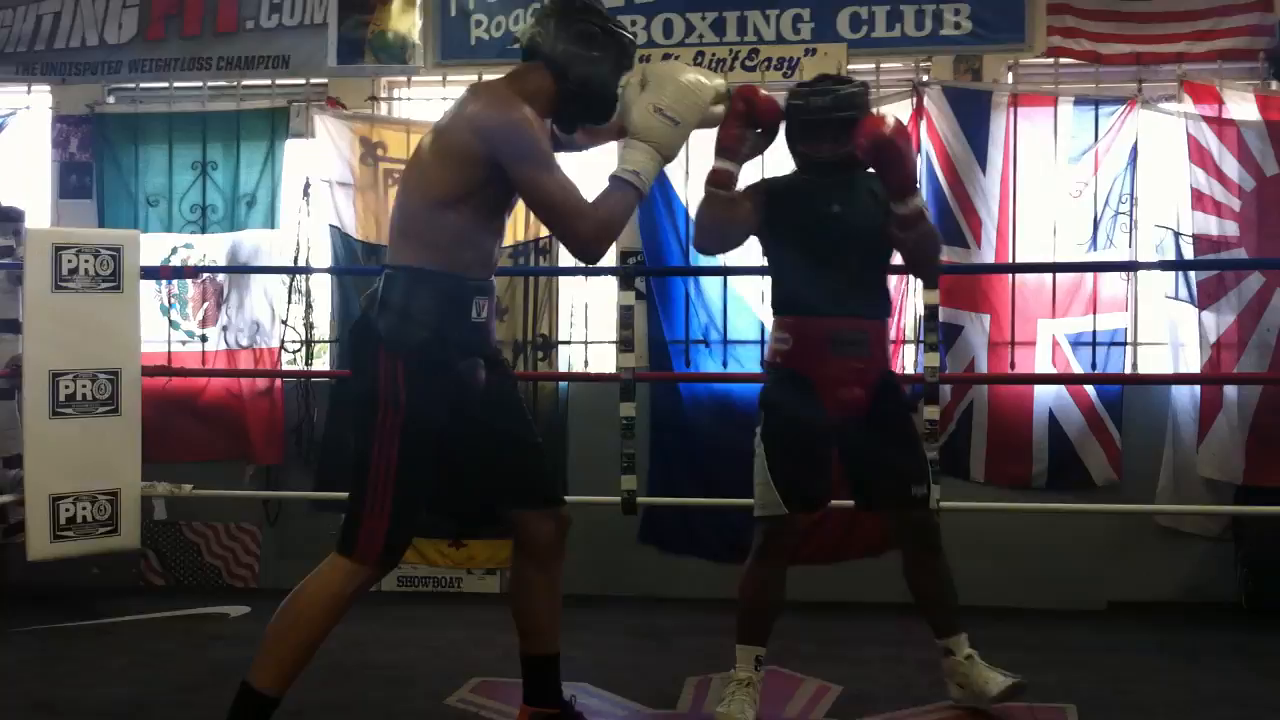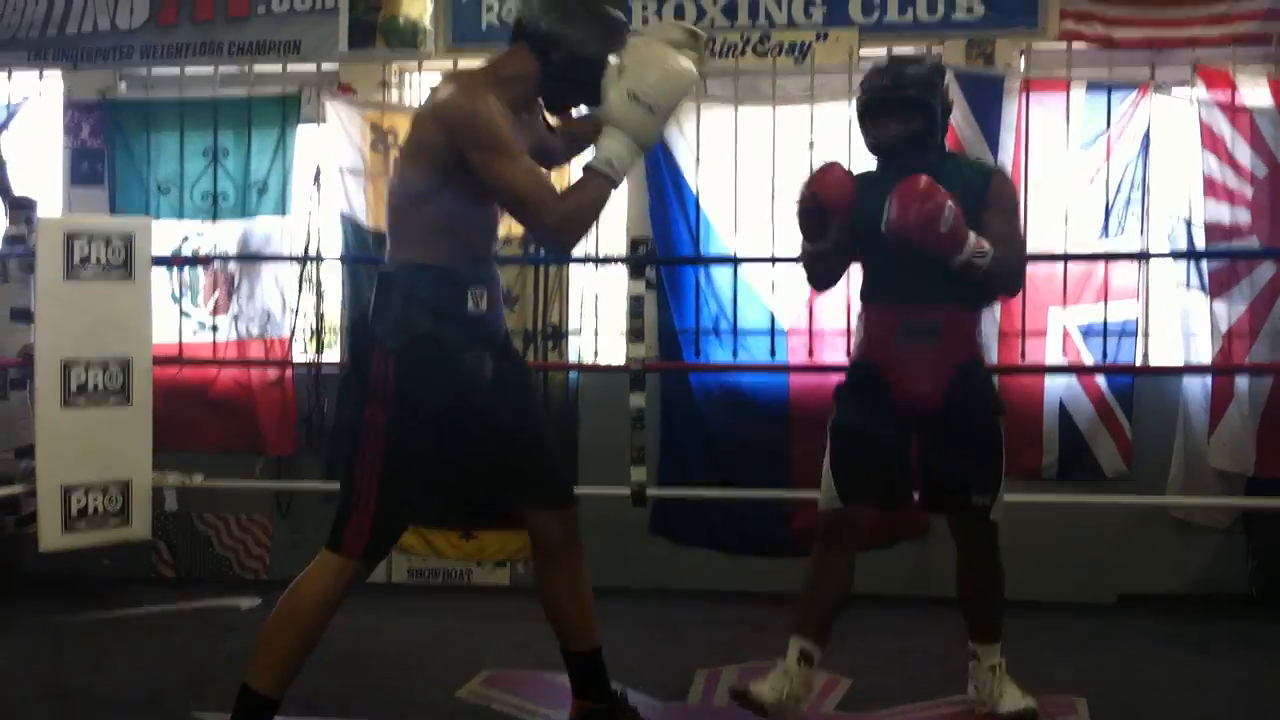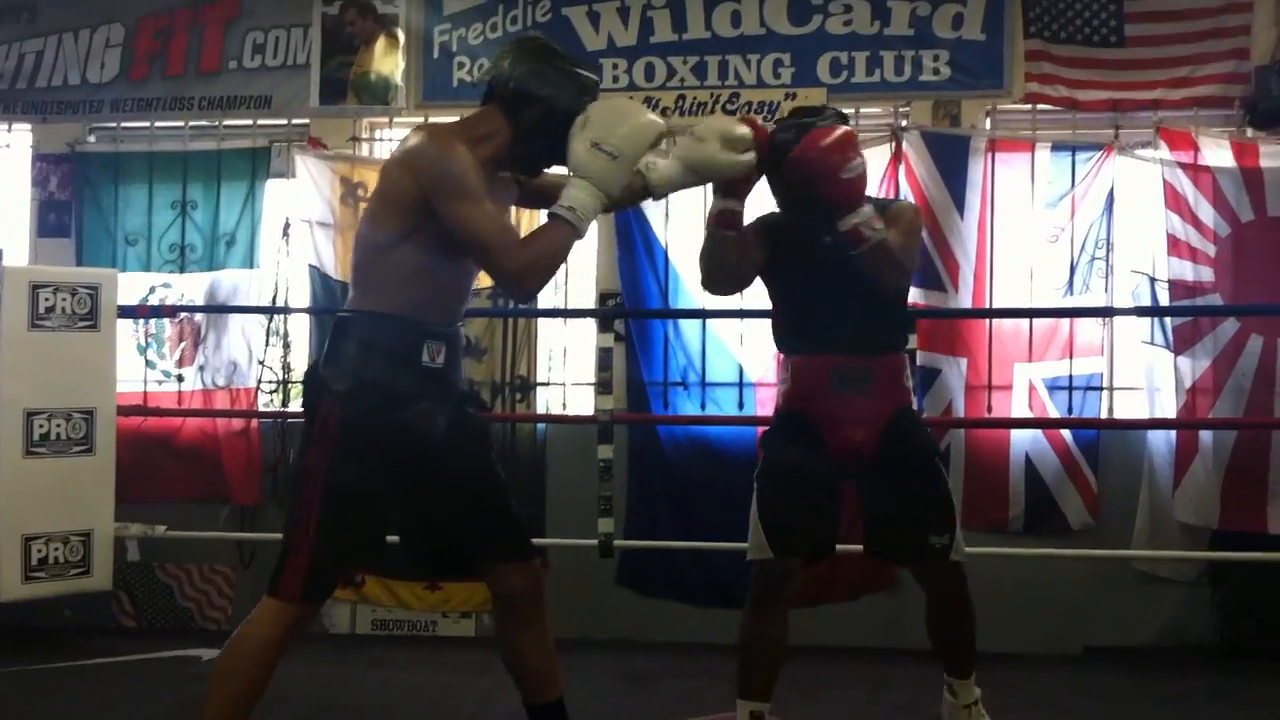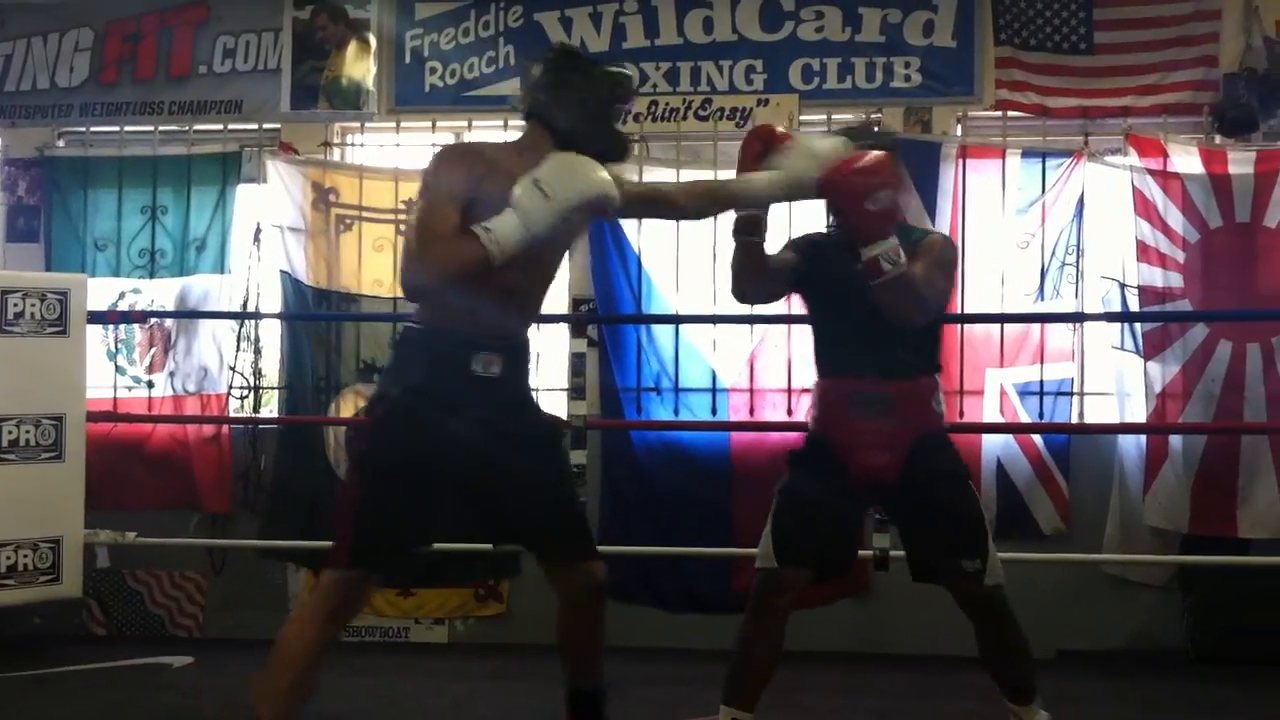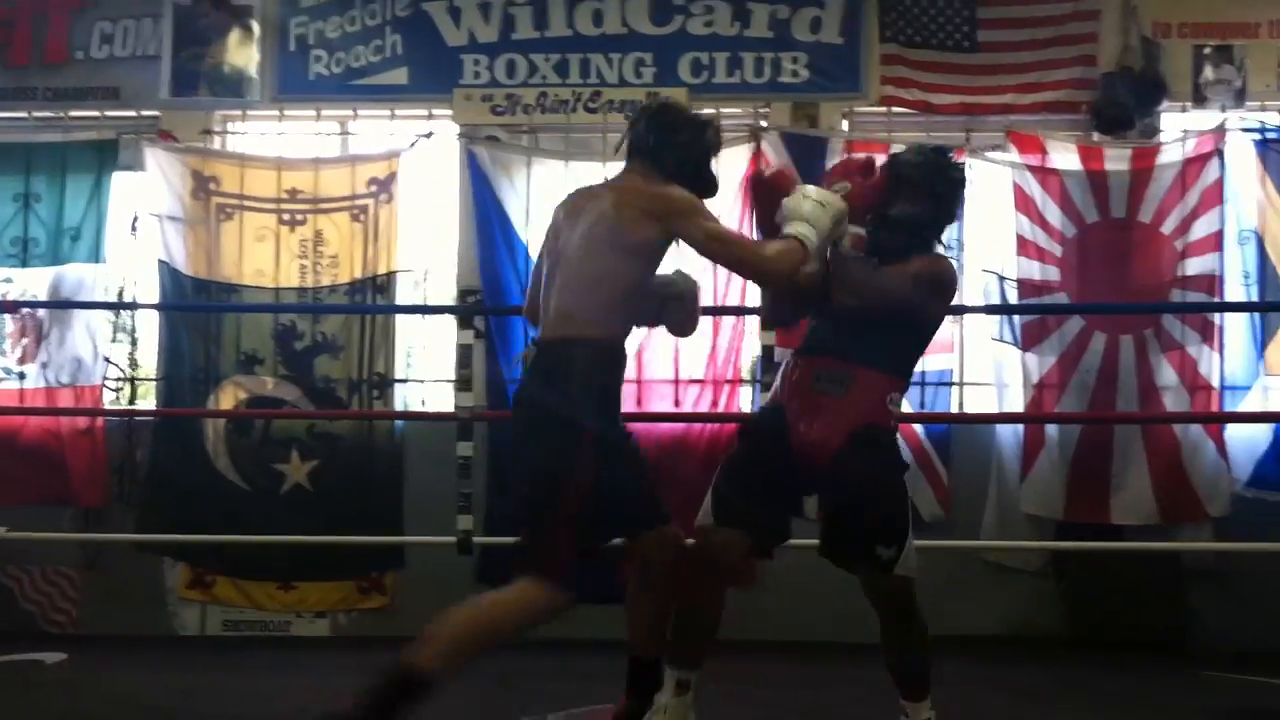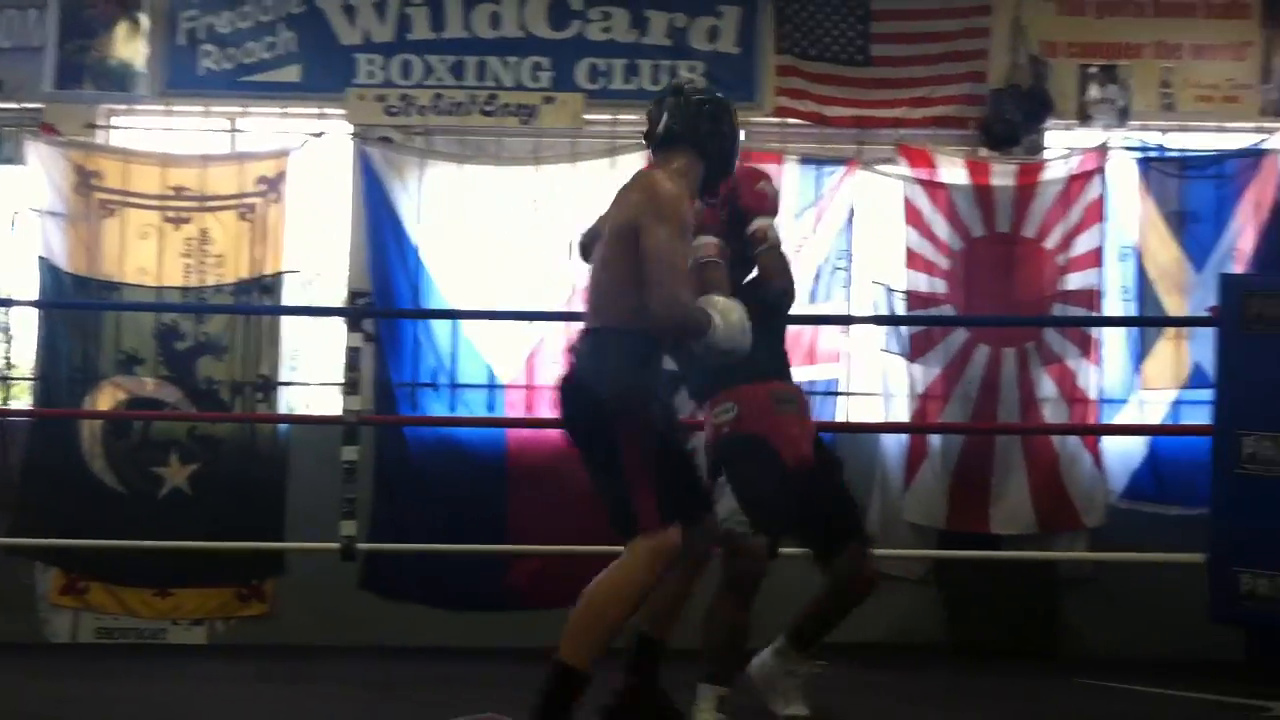
dt=0.5s
person 1, frame 1
left shoulder: (504, 113)
right shoulder: (501, 116)
left elbow: (574, 131)
right elbow: (588, 240)
left wrist: (659, 117)
right wrist: (650, 150)
left hip: (459, 342)
right hip: (413, 342)
left knee: (542, 523)
right knee: (366, 554)
person 1, frame 2
left shoulder: (514, 108)
right shoulder: (471, 101)
left elbow: (547, 150)
right elbow: (557, 226)
left wrist: (612, 114)
right wrist: (628, 134)
left hip: (474, 335)
right hip: (415, 336)
left knee: (556, 522)
right knee: (356, 549)
person 1, frame 3
left shoulder: (493, 169)
right shoulder: (440, 153)
left elbow: (566, 193)
right elbow: (521, 275)
left wrist: (685, 166)
right wrist: (595, 184)
left hip: (430, 391)
right hip: (366, 388)
left knee: (518, 576)
right knee: (296, 597)
person 1, frame 4
left shoulder: (577, 182)
right shoulder: (460, 166)
left elbow: (680, 200)
right elbow: (422, 281)
left wrist: (781, 179)
right wrist: (519, 223)
left hip: (504, 395)
right hip: (423, 386)
left knee: (582, 576)
right knee: (344, 582)
person 1, frame 5
left shoulder: (576, 206)
right shoulder: (668, 201)
left elbow: (538, 306)
right elbow: (773, 269)
right wrist: (805, 227)
left hip: (559, 395)
right hip: (559, 405)
left knee: (660, 544)
right knee: (549, 589)
person 1, frame 6
left shoulder: (636, 194)
right shoulder: (668, 196)
left elbow: (591, 248)
right elbow: (669, 306)
right wrist: (717, 325)
left hip: (616, 382)
right hip: (607, 384)
left knee: (691, 529)
right knee: (654, 546)
person 2, frame 1
left shoulder: (887, 194)
right shoulder: (773, 196)
left elbow: (931, 270)
right elbow: (708, 240)
left wrist: (902, 191)
right wrist: (729, 156)
left hip: (872, 381)
right hip: (798, 381)
left knee: (917, 523)
right knee: (779, 529)
left ankle: (961, 663)
person 2, frame 2
left shoulder: (986, 184)
right shoulder: (860, 190)
left elbow: (1009, 276)
right elbow: (821, 275)
left wrist: (956, 237)
right wrist: (816, 230)
left hip: (958, 375)
right hip: (878, 372)
left knee: (976, 525)
right knee: (843, 522)
person 2, frame 3
left shoulder: (896, 215)
right shoulder: (770, 231)
left elbow: (891, 272)
right elbow: (719, 280)
left wrist: (845, 198)
right wrist: (728, 194)
left hip: (889, 421)
right hip: (805, 423)
left knee: (943, 568)
right knee: (772, 576)
person 2, frame 4
left shoulder: (931, 247)
right shoulder: (811, 253)
left elbow: (914, 310)
right elbow: (749, 289)
left wrist: (877, 232)
right wrist: (753, 201)
left hip: (916, 445)
right hip: (833, 446)
left knee: (982, 595)
right knee: (773, 588)
person 2, frame 5
left shoulder: (933, 272)
right shoulder: (841, 249)
left elbow: (854, 295)
right elbow: (784, 303)
left wrist: (850, 222)
left hip: (861, 436)
right hip: (786, 422)
left knee: (892, 588)
right knee: (712, 552)
person 2, frame 6
left shoulder: (762, 291)
left elbow: (781, 293)
left wrist: (760, 219)
right wrist: (705, 237)
left hip: (799, 443)
right hip: (742, 444)
left knee: (856, 573)
right knee: (745, 564)
left ankle: (778, 663)
